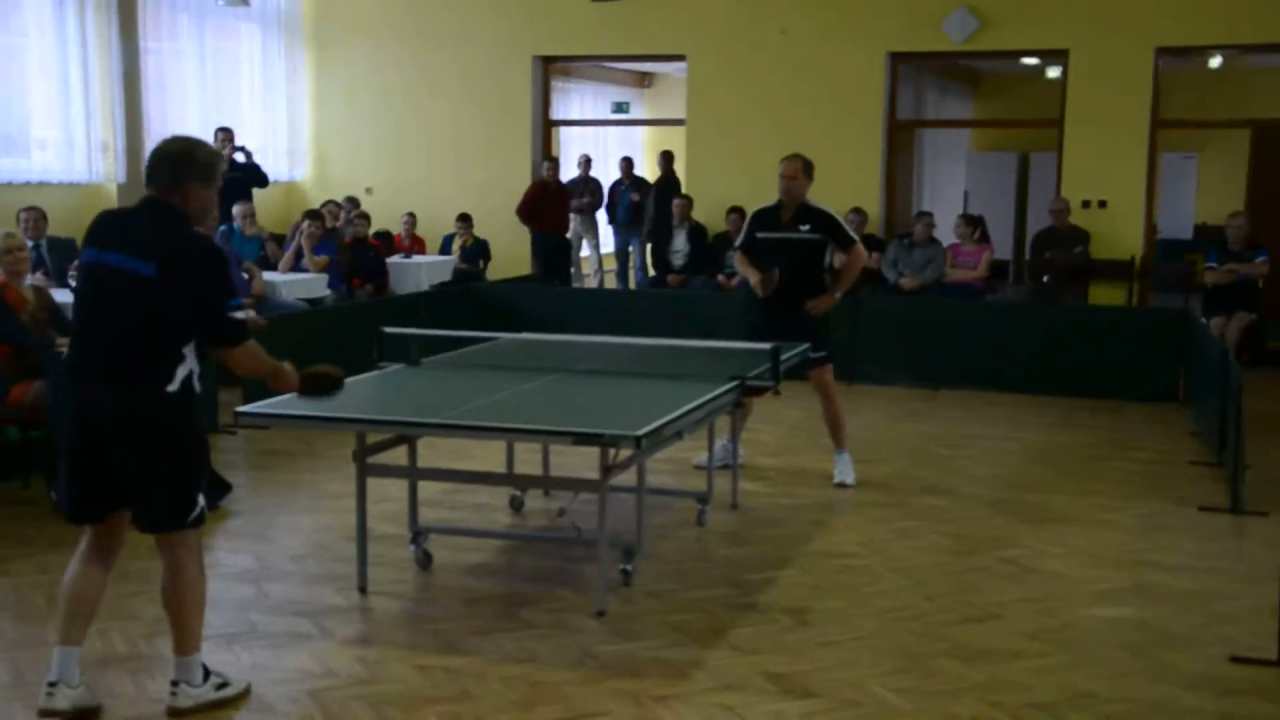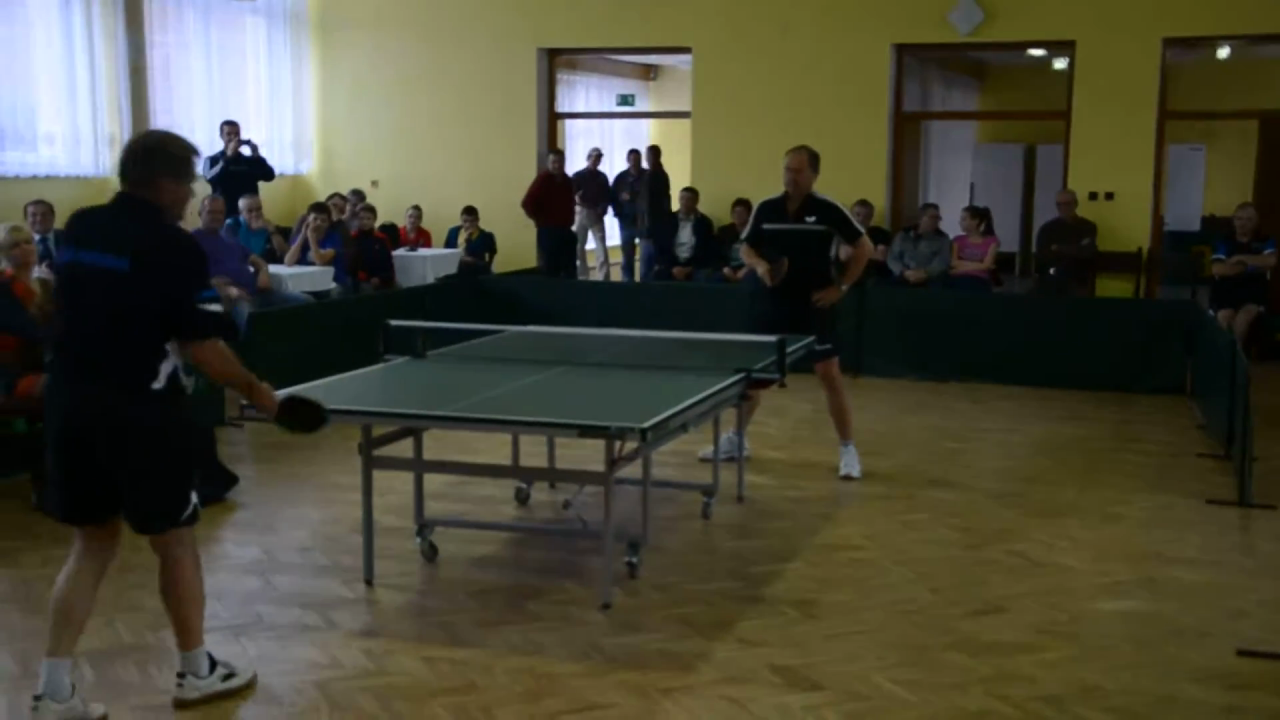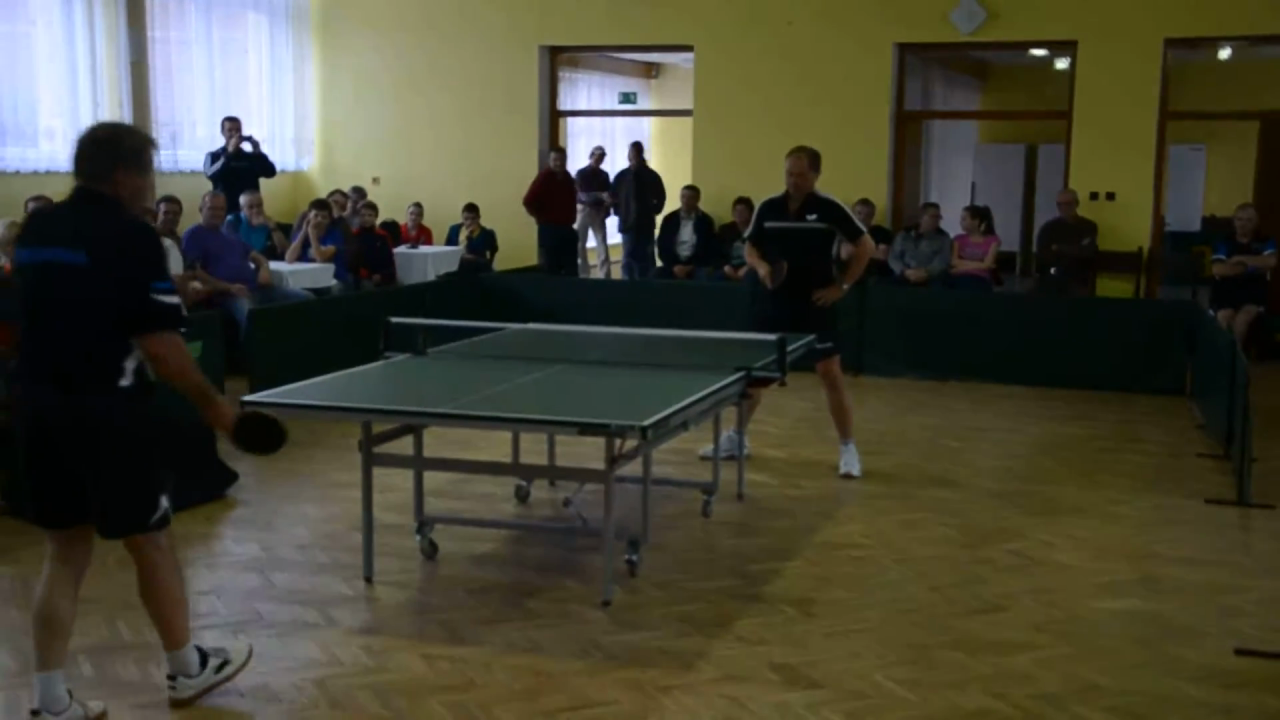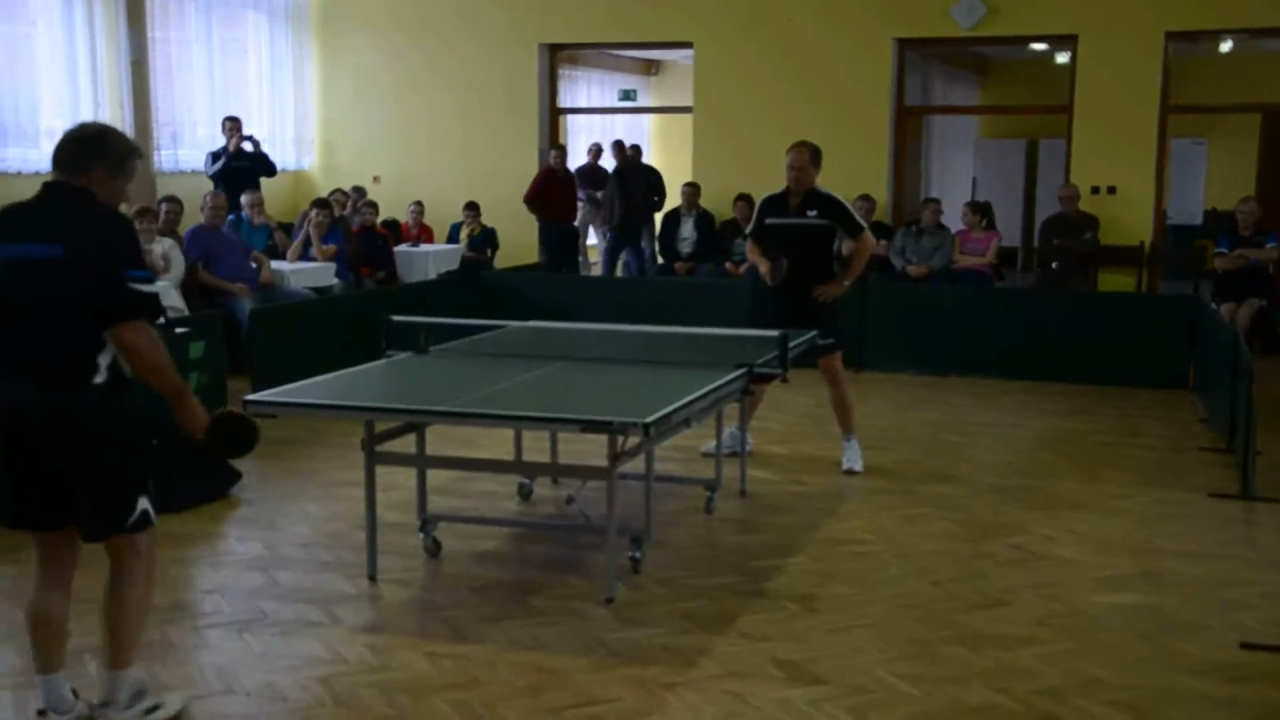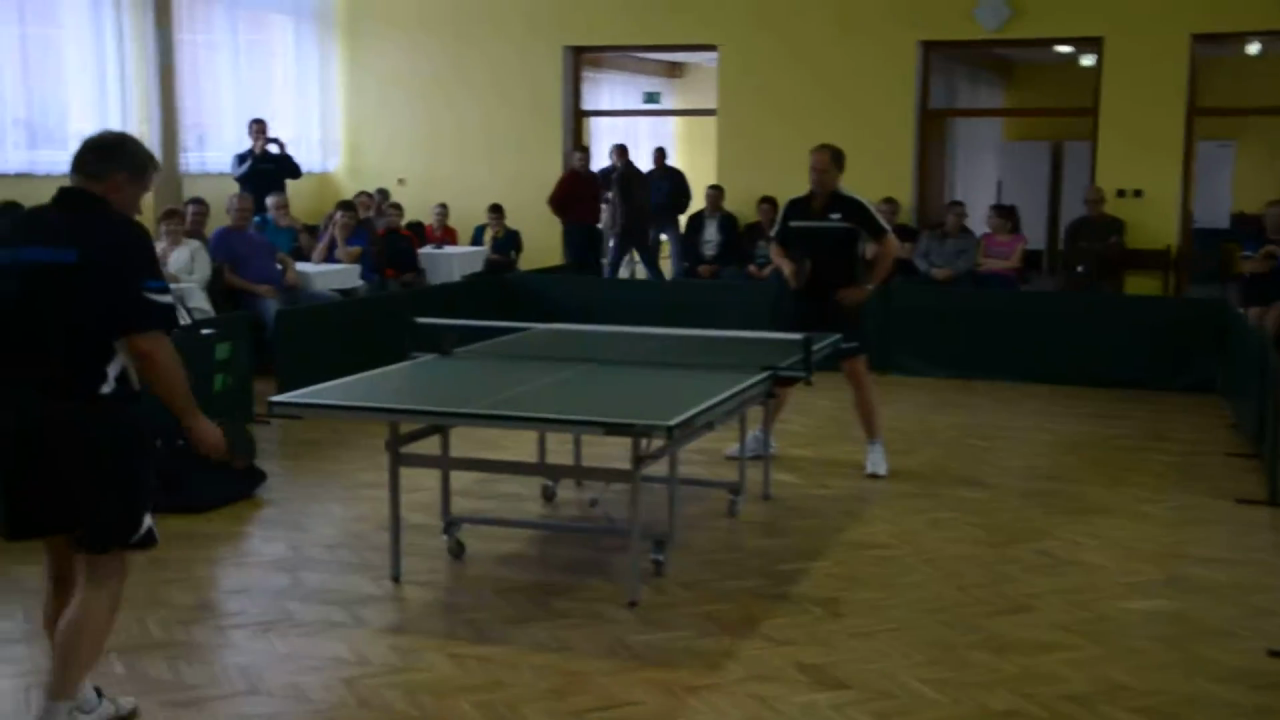
dt=0.2s
person 1, frame 1
left shoulder: (103, 230)
right shoulder: (197, 252)
right elbow: (234, 353)
left wrist: (220, 310)
right wrist: (281, 375)
left hip: (88, 401)
right hip: (154, 411)
left knee: (98, 541)
right knee: (179, 545)
person 1, frame 2
left shoulder: (78, 230)
right shoulder: (173, 246)
right elbow: (203, 349)
right wrist: (256, 393)
left hip: (73, 403)
right hip: (140, 411)
left knee: (91, 547)
right knee: (175, 541)
right ankle: (195, 671)
person 1, frame 3
left shoulder: (36, 230)
right shoulder: (132, 237)
right elbow: (160, 345)
right wrist: (212, 402)
left hip: (38, 408)
right hip: (107, 411)
left knee: (65, 553)
right knee: (152, 543)
right ankle: (188, 666)
person 1, frame 4
right shoulder: (106, 229)
right elbow: (133, 335)
right wrist: (184, 402)
right hip: (86, 409)
left knee: (52, 558)
right knee: (131, 547)
person 1, frame 5
right shoulder: (120, 236)
right elbow: (149, 344)
right wrist: (194, 419)
right hip: (91, 419)
left knee: (62, 567)
right knee: (102, 573)
person 2, frame 1
left shoulder: (823, 219)
right shoulder: (759, 218)
left elbow: (857, 255)
right elbow: (740, 257)
left wrist: (834, 295)
right wrist: (752, 275)
left hip: (807, 314)
right hip: (765, 313)
left knee: (824, 385)
left ankle: (842, 457)
right ankle: (730, 446)
person 2, frame 2
left shoulder: (829, 211)
right shoulder: (765, 209)
left elbow: (863, 248)
right elbow: (747, 249)
left wrist: (840, 287)
right wrist: (759, 265)
left hip: (814, 307)
right hip: (772, 305)
left knee: (830, 377)
left ankle: (848, 450)
right ankle: (737, 439)
person 2, frame 3
left shoulder: (830, 209)
right shoulder: (767, 208)
left elbow: (864, 246)
right elbow: (750, 247)
left wrist: (842, 286)
right wrist: (760, 266)
left hip: (815, 305)
right hip: (773, 304)
left knee: (831, 375)
left ankle: (848, 448)
right ankle: (737, 437)
person 2, frame 4
left shoulder: (831, 205)
right shoulder: (768, 205)
left elbow: (865, 242)
right elbow: (752, 244)
left wrist: (843, 283)
right wrist: (762, 264)
left hip: (817, 301)
right hip: (776, 300)
left knee: (832, 371)
left ankle: (850, 444)
right ankle: (739, 434)
person 2, frame 5
left shoulder: (854, 208)
right shoulder: (793, 208)
left elbow: (889, 245)
right elbow: (777, 247)
left wrist: (867, 286)
right wrist: (785, 266)
left hip: (840, 304)
right hip: (800, 303)
left knee: (856, 374)
left ankle: (874, 448)
right ankle: (763, 437)
